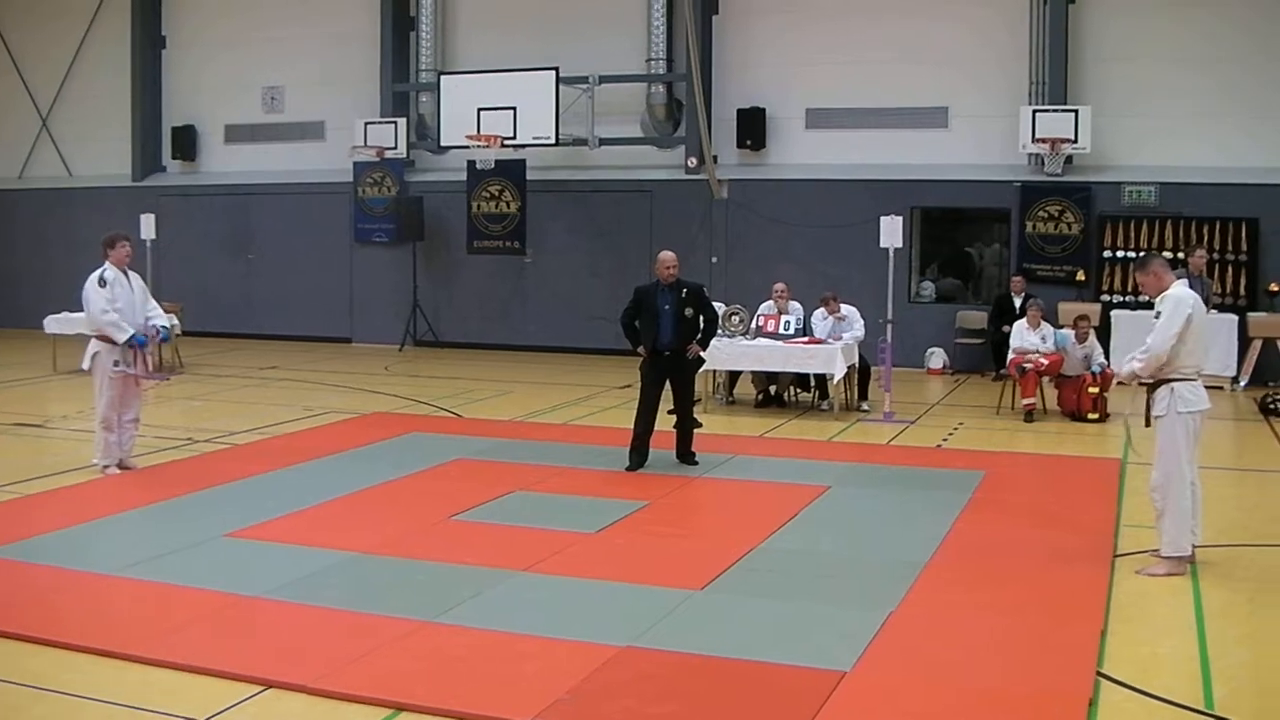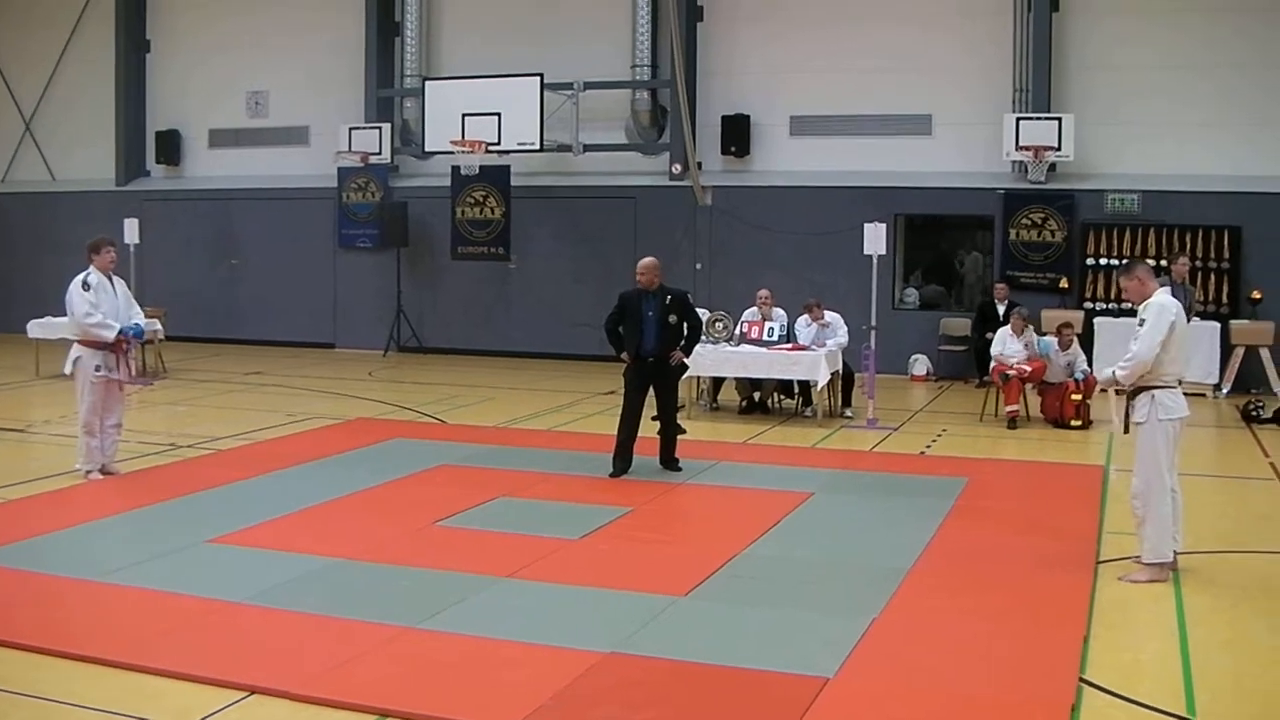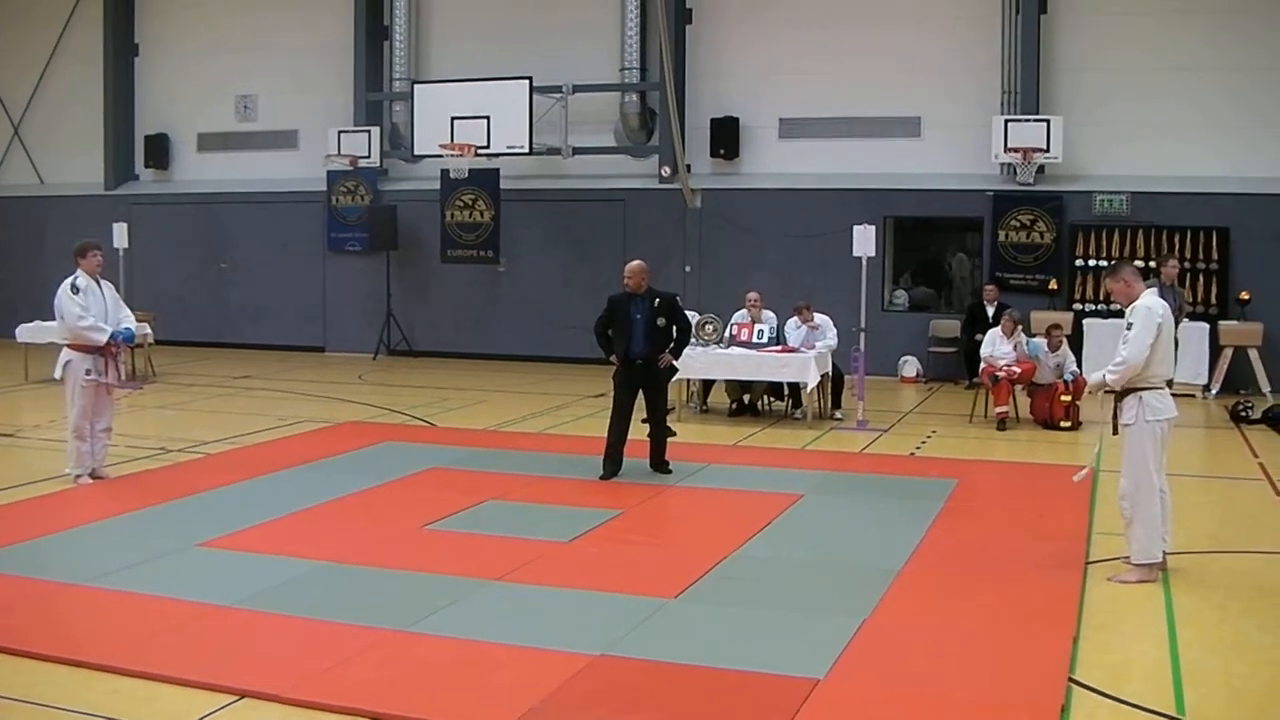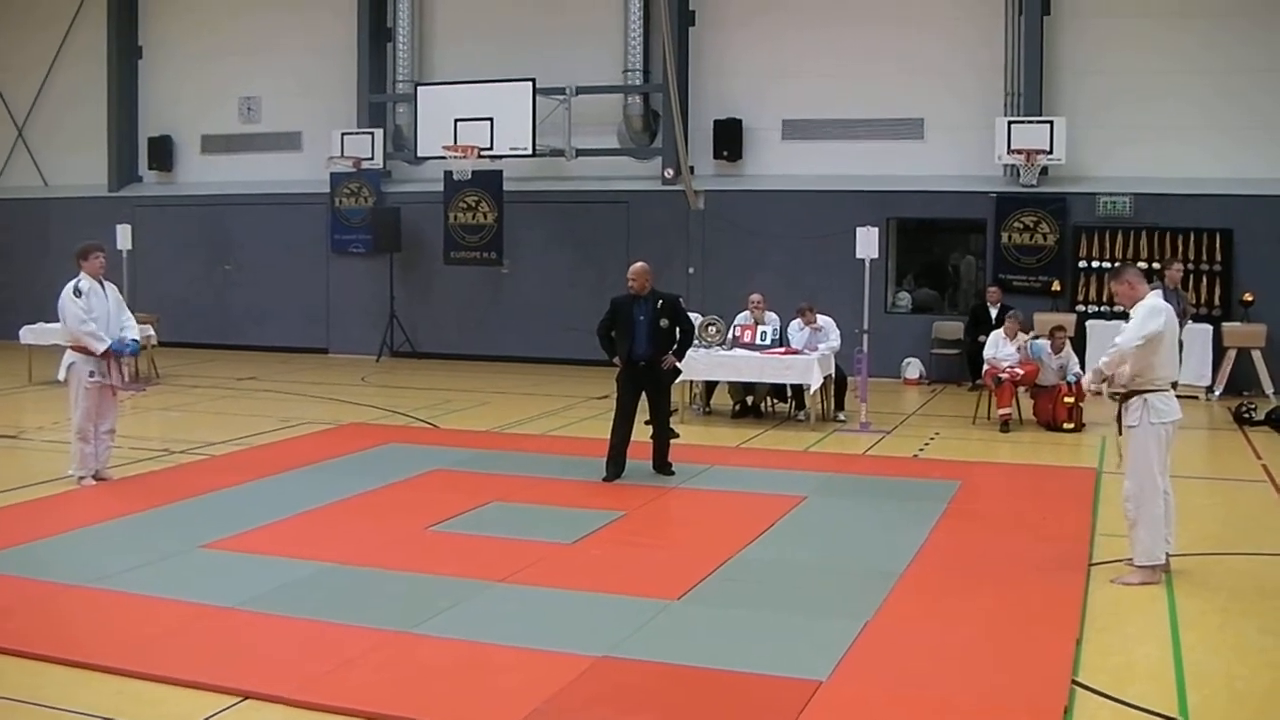
dt=0.5s
person 1, frame 1
left shoulder: (1174, 299)
right shoulder: (1187, 297)
left elbow: (1158, 349)
left wrist: (1132, 370)
right wrist: (1141, 359)
left hip: (1176, 397)
right hip: (1184, 393)
left knee: (1169, 477)
right knee: (1183, 473)
left ankle: (1175, 557)
right ankle: (1183, 544)
person 1, frame 2
left shoulder: (1158, 307)
right shoulder: (1167, 305)
left elbow: (1143, 356)
left wrist: (1113, 375)
right wrist: (1124, 376)
left hip: (1157, 404)
right hip: (1163, 401)
left knee: (1150, 484)
right knee: (1164, 481)
left ankle: (1157, 563)
right ankle: (1166, 551)
person 1, frame 3
left shoulder: (1144, 309)
right shoulder: (1154, 306)
left elbow: (1132, 359)
left wrist: (1103, 379)
right wrist: (1112, 378)
left hip: (1144, 405)
right hip: (1151, 401)
left knee: (1138, 485)
right knee: (1152, 481)
left ankle: (1146, 564)
right ankle: (1154, 551)
person 1, frame 4
left shoulder: (1149, 309)
right shoulder: (1158, 308)
left elbow: (1124, 347)
left wrist: (1101, 370)
right wrist: (1117, 375)
left hip: (1149, 407)
right hip: (1156, 403)
left knee: (1142, 486)
right knee: (1156, 483)
left ankle: (1148, 565)
right ankle: (1158, 553)
person 2, frame 1
left shoulder: (134, 279)
right shoulder: (100, 279)
left elbow: (150, 307)
right elbow: (102, 315)
left wrist: (161, 326)
right wrist: (130, 335)
left hip: (131, 352)
right hip: (108, 351)
left knee: (130, 408)
right knee: (108, 409)
left ankle: (123, 456)
right ankle: (107, 460)
person 2, frame 2
left shoulder: (119, 283)
right shoulder: (84, 283)
left elbow: (134, 311)
right elbow: (86, 318)
left wrist: (136, 327)
right wrist: (119, 331)
left hip: (114, 356)
right hip: (91, 355)
left knee: (113, 413)
right knee: (90, 414)
left ankle: (106, 460)
right ankle: (90, 465)
person 2, frame 3
left shoulder: (106, 287)
right shoulder: (72, 286)
left elbow: (123, 313)
right elbow: (78, 322)
left wrist: (127, 331)
right wrist: (110, 335)
left hip: (104, 359)
right hip: (80, 359)
left knee: (103, 417)
right knee: (80, 418)
left ankle: (96, 465)
right ankle: (80, 469)
person 2, frame 4
left shoulder: (110, 289)
right shoulder: (75, 289)
left elbow: (125, 318)
right elbow: (79, 325)
left wrist: (131, 340)
right wrist: (108, 345)
left hip: (107, 362)
right hip: (84, 361)
left knee: (107, 418)
right knee: (84, 419)
left ankle: (100, 466)
right ankle: (83, 471)
person 3, frame 1
left shoulder: (694, 291)
right shoulder: (643, 293)
left elbow: (712, 318)
right elbow: (626, 319)
left wrist: (701, 344)
right wrist: (638, 344)
left hip: (683, 358)
right hip: (654, 359)
left knee: (685, 409)
right knee: (646, 409)
left ankle: (685, 453)
right ankle: (638, 456)
person 3, frame 2
left shoulder: (677, 297)
right shoulder: (627, 298)
left elbow: (696, 325)
right elbow: (610, 325)
left wrist: (685, 350)
right wrist: (621, 350)
left hip: (666, 365)
right hip: (637, 365)
left knee: (668, 415)
right knee: (629, 415)
left ankle: (668, 459)
right ankle: (621, 462)
person 3, frame 3
left shoulder: (666, 300)
right shoulder: (616, 301)
left elbow: (685, 327)
right elbow: (599, 328)
left wrist: (674, 353)
right wrist: (610, 353)
left hip: (655, 367)
right hip: (626, 367)
left knee: (658, 418)
right knee: (619, 418)
left ankle: (658, 461)
right ankle: (611, 465)
person 3, frame 4
left shoulder: (669, 302)
right shoulder: (619, 303)
left elbow: (688, 329)
right elbow: (603, 330)
left wrist: (677, 355)
right wrist: (613, 355)
left hip: (658, 369)
right hip: (630, 369)
left knee: (661, 419)
right knee: (622, 419)
left ankle: (661, 463)
right ankle: (614, 466)
